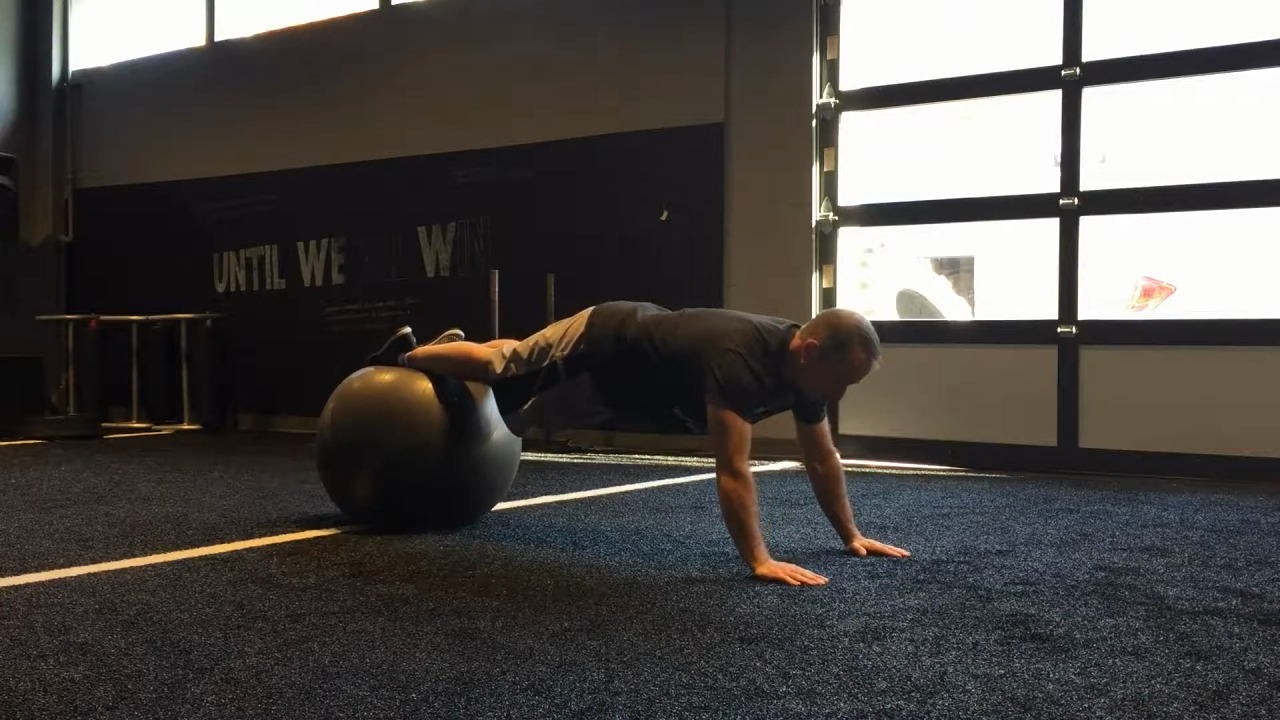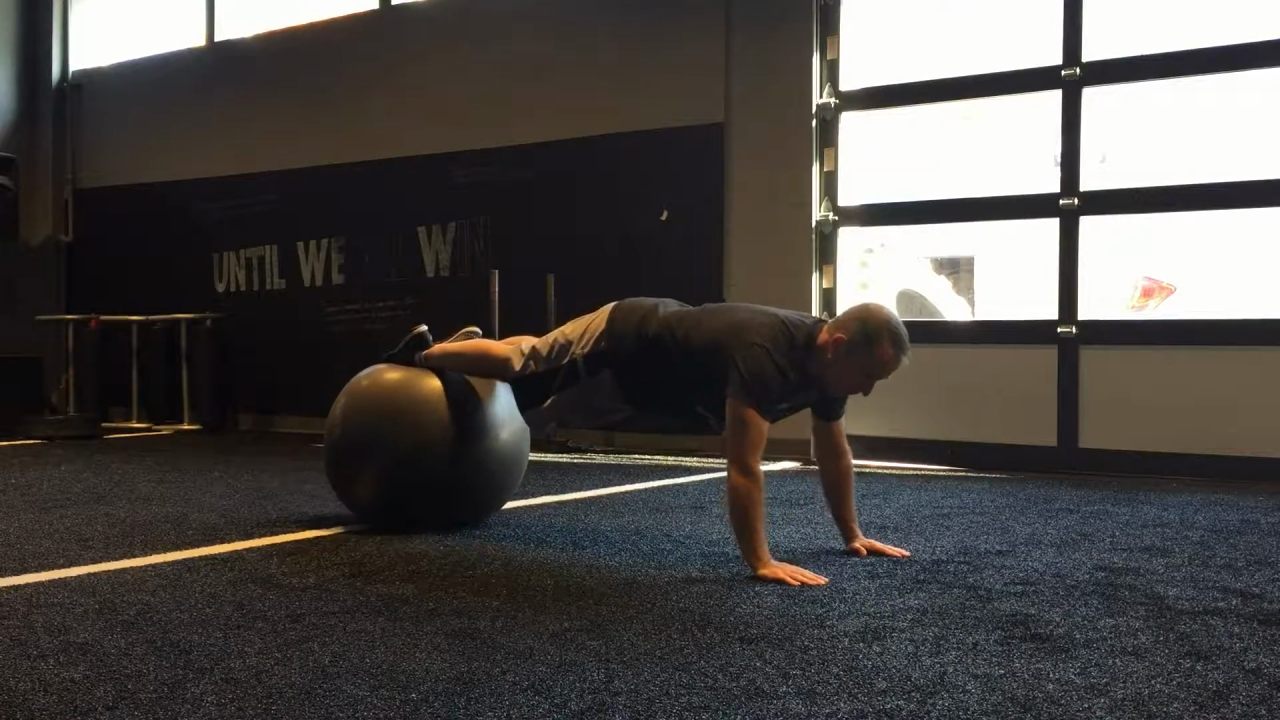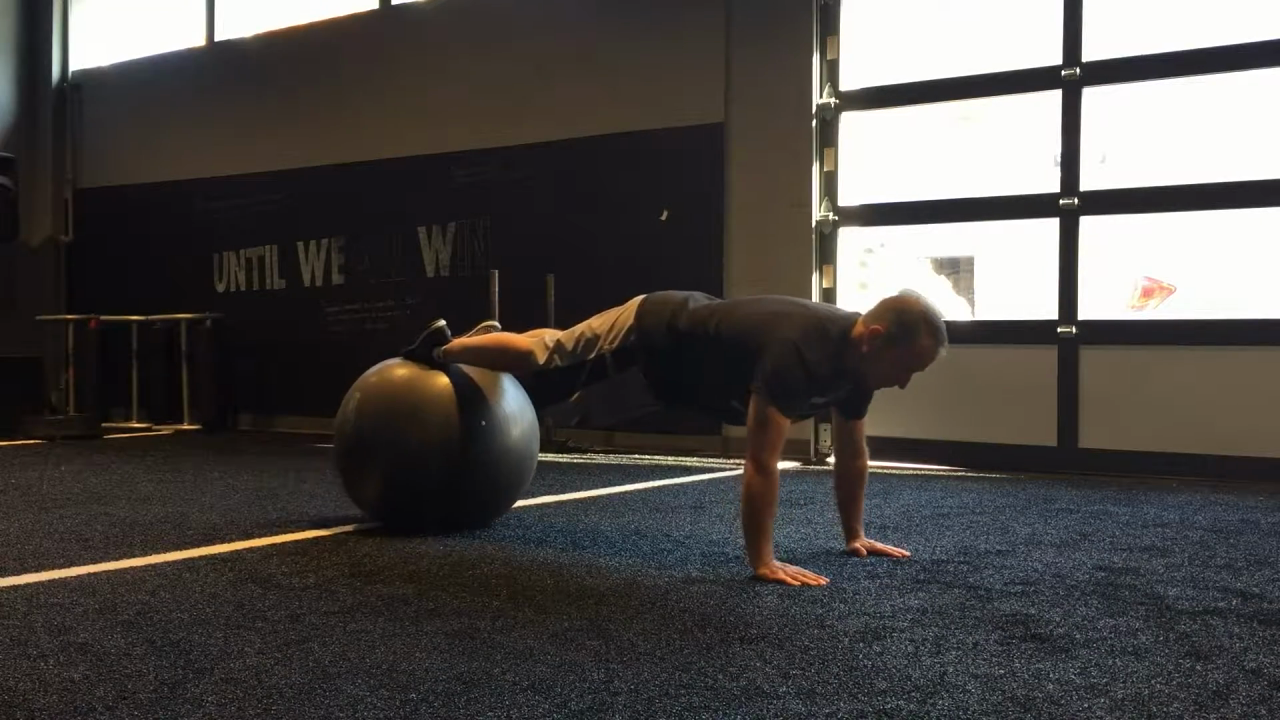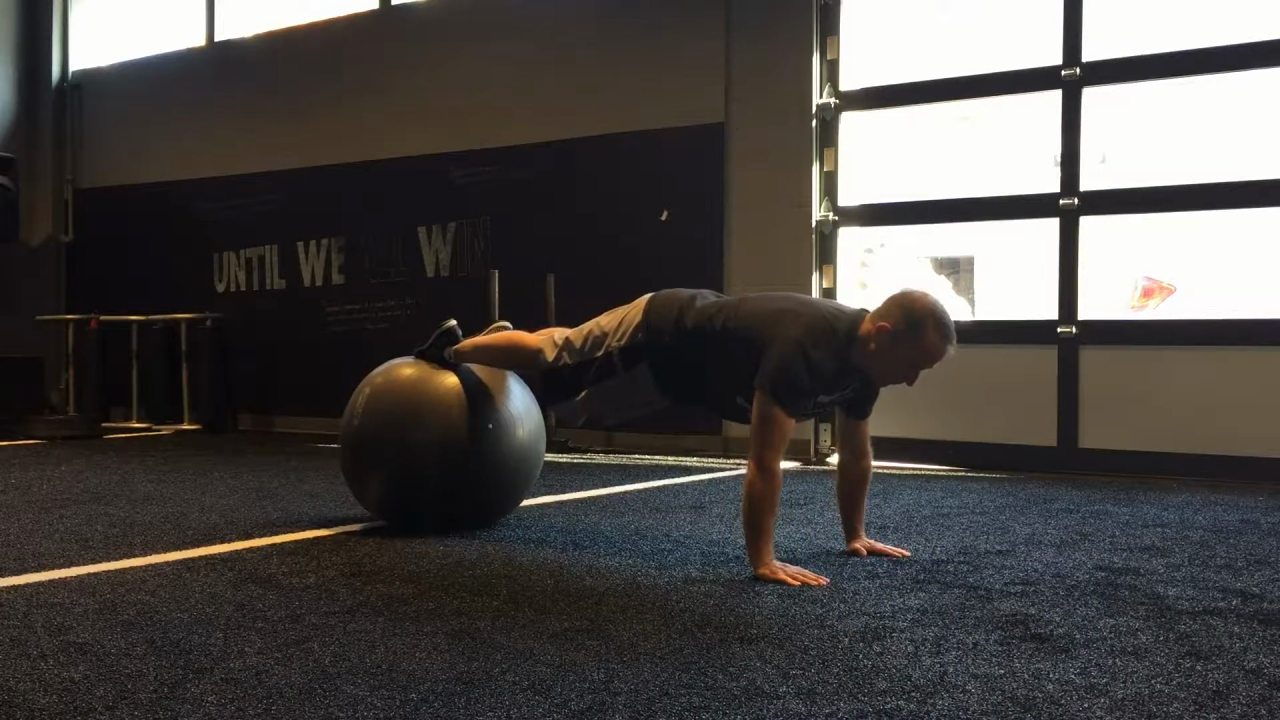
dt=0.4s
person 1, frame 1
left shoulder: (804, 365)
right shoulder: (741, 358)
left elbow: (821, 456)
right elbow: (732, 467)
left wrist: (850, 535)
right wrist: (759, 560)
left hip: (638, 335)
right hip: (598, 350)
left knee: (510, 364)
right knee: (500, 369)
left ankle: (453, 343)
right ankle: (409, 352)
person 1, frame 2
left shoulder: (826, 362)
right shoulder: (767, 353)
left elbow: (834, 455)
right elbow: (743, 465)
left wrist: (852, 535)
right wrist: (760, 560)
left hip: (657, 337)
right hip: (620, 345)
left knee: (533, 361)
right knee: (520, 368)
left ankle: (470, 340)
right ankle: (425, 351)
person 1, frame 3
left shoulder: (856, 358)
right shoulder: (800, 348)
left elbow: (851, 454)
right elbow: (761, 461)
left wrist: (855, 535)
right wrist: (762, 560)
left hip: (688, 326)
right hip: (648, 339)
left knee: (553, 350)
right knee: (540, 358)
left ankle: (483, 337)
right ankle: (443, 346)
person 1, frame 4
left shoulder: (863, 358)
right shoulder: (804, 346)
left elbow: (856, 453)
right elbow: (764, 461)
left wrist: (855, 536)
right wrist: (762, 560)
left hip: (689, 343)
right hip: (655, 337)
left knee: (561, 356)
right knee: (548, 358)
left ankle: (501, 333)
right ankle: (453, 346)
